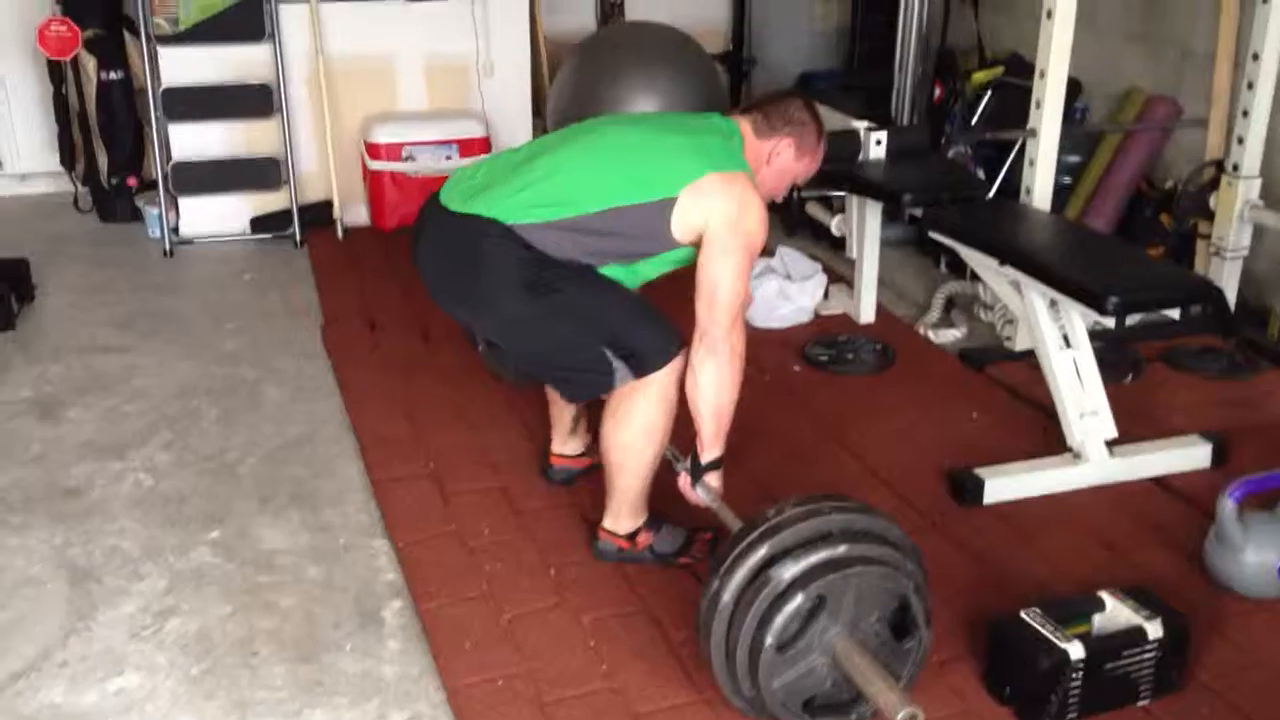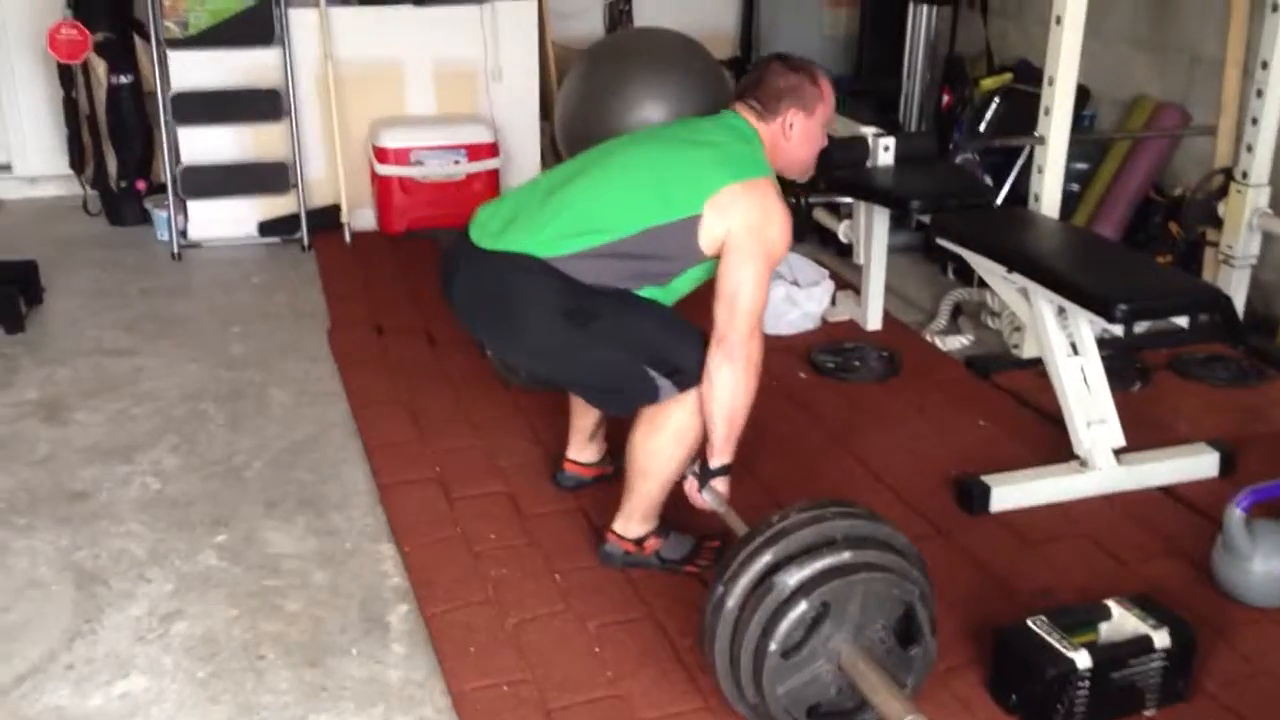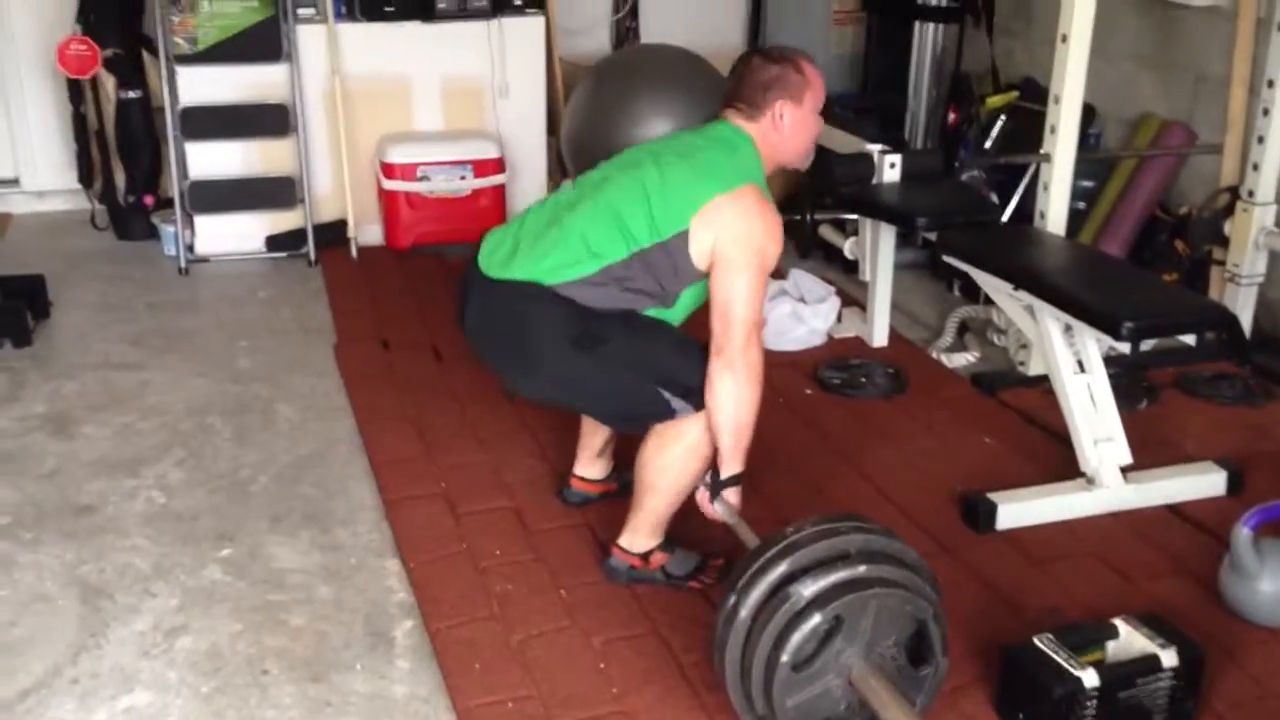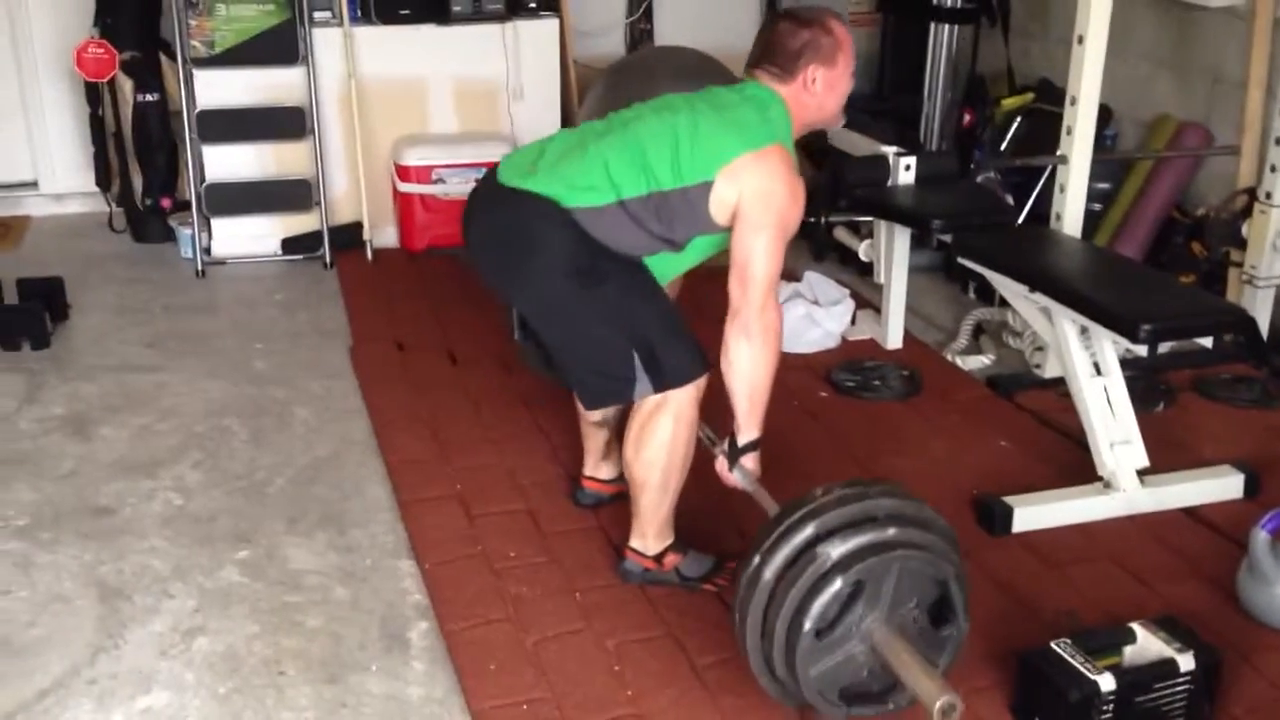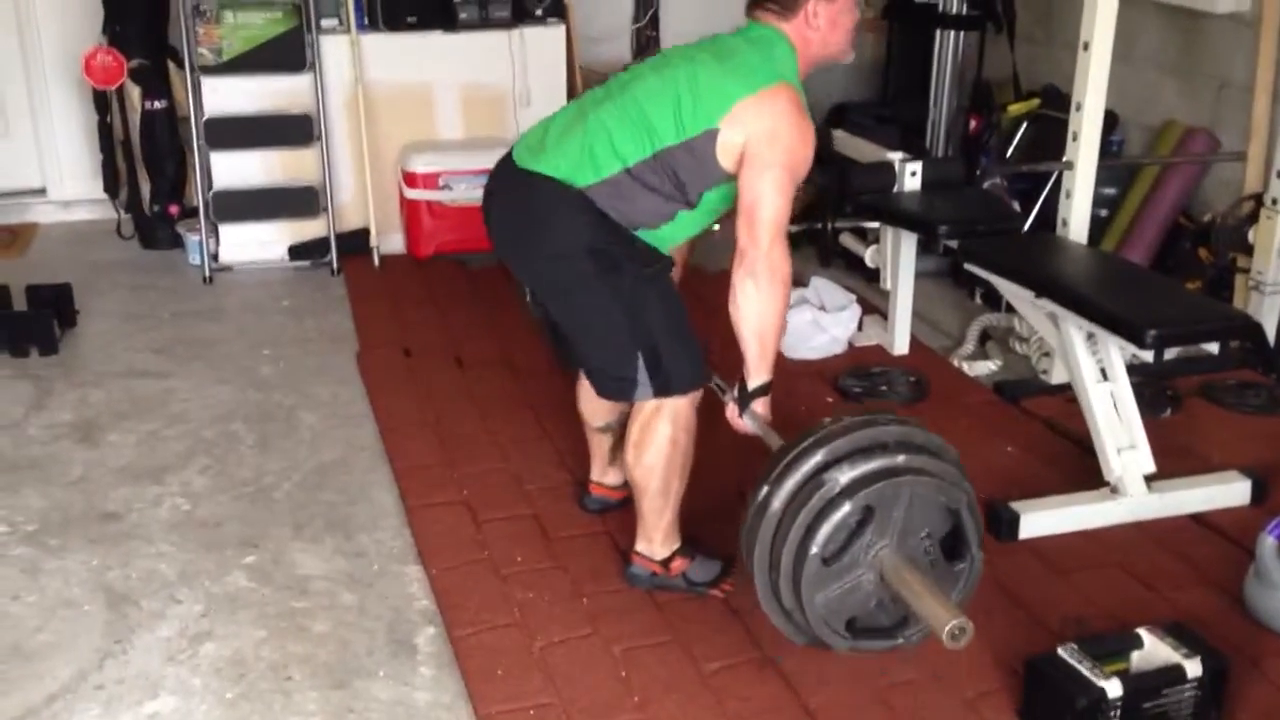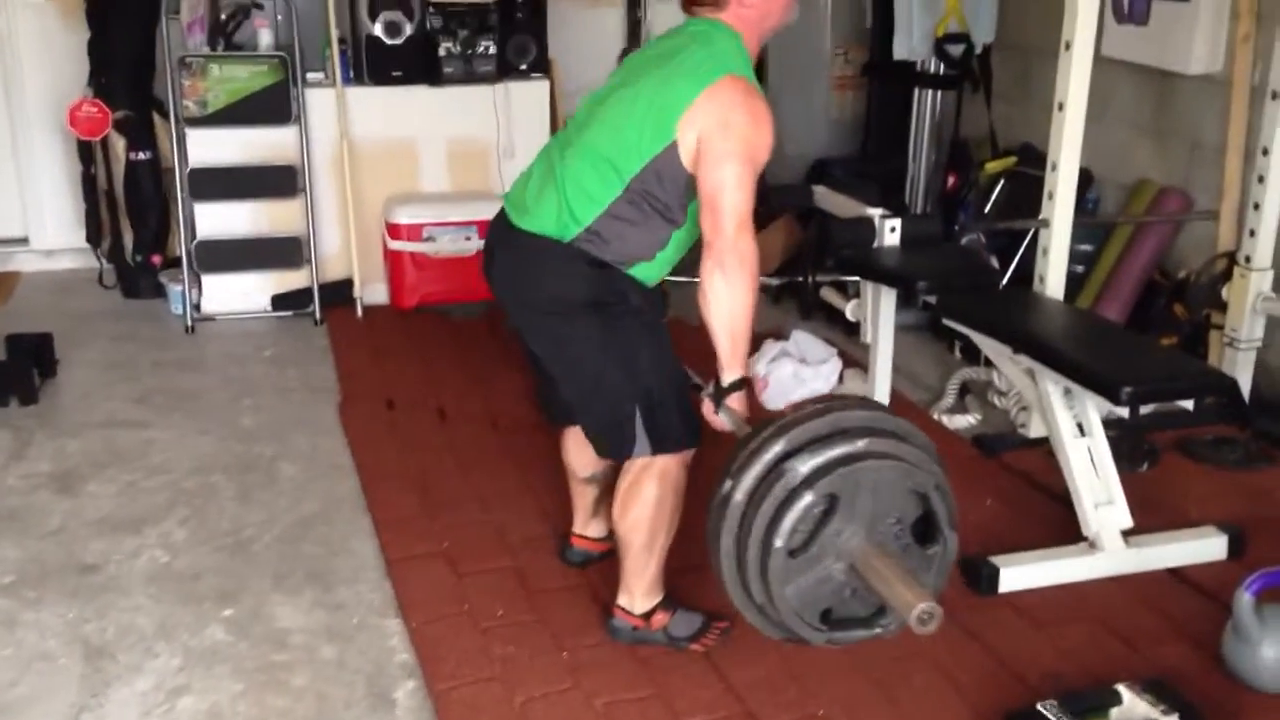
dt=0.4s
person 1, frame 1
left shoulder: (686, 133)
right shoulder: (735, 199)
right elbow: (717, 339)
right wrist: (709, 460)
left hip: (449, 220)
right hip: (485, 254)
left knee: (581, 323)
right knee: (654, 362)
left ankle: (568, 451)
right ankle: (624, 530)
person 1, frame 2
left shoulder: (700, 137)
right shoulder: (759, 205)
right elbow: (734, 344)
right wrist: (718, 463)
left hip: (480, 256)
right hip: (517, 290)
left knee: (619, 332)
right knee: (691, 376)
left ankle: (583, 458)
right ankle: (633, 535)
person 1, frame 3
left shoulder: (696, 149)
right shoulder: (748, 212)
right elbow: (734, 357)
left wrist: (653, 355)
right wrist: (729, 474)
left hip: (493, 284)
right hip: (528, 316)
left knee: (631, 351)
right knee: (701, 395)
left ankle: (590, 475)
right ankle: (639, 550)
person 1, frame 4
left shoulder: (723, 109)
right shoulder: (772, 172)
right elbow: (751, 317)
left wrist: (648, 321)
right wrist: (745, 443)
left hip: (503, 203)
right hip: (542, 231)
left knee: (607, 344)
right knee: (672, 380)
left ankle: (600, 474)
right ankle: (652, 552)
person 1, frame 5
left shoulder: (731, 53)
right shoulder: (780, 110)
right elbow: (760, 259)
left wrist: (656, 288)
right wrist: (757, 385)
left hip: (523, 187)
right hip: (563, 215)
left knee: (613, 344)
right knee: (670, 382)
left ankle: (606, 480)
right ankle: (659, 555)
person 1, frame 6
right shoulder: (734, 99)
right elbow: (727, 250)
right wrist: (731, 380)
left hip: (522, 244)
right hip: (571, 271)
left knee: (592, 405)
right knee: (662, 440)
left ankle: (589, 531)
right ankle: (640, 608)
